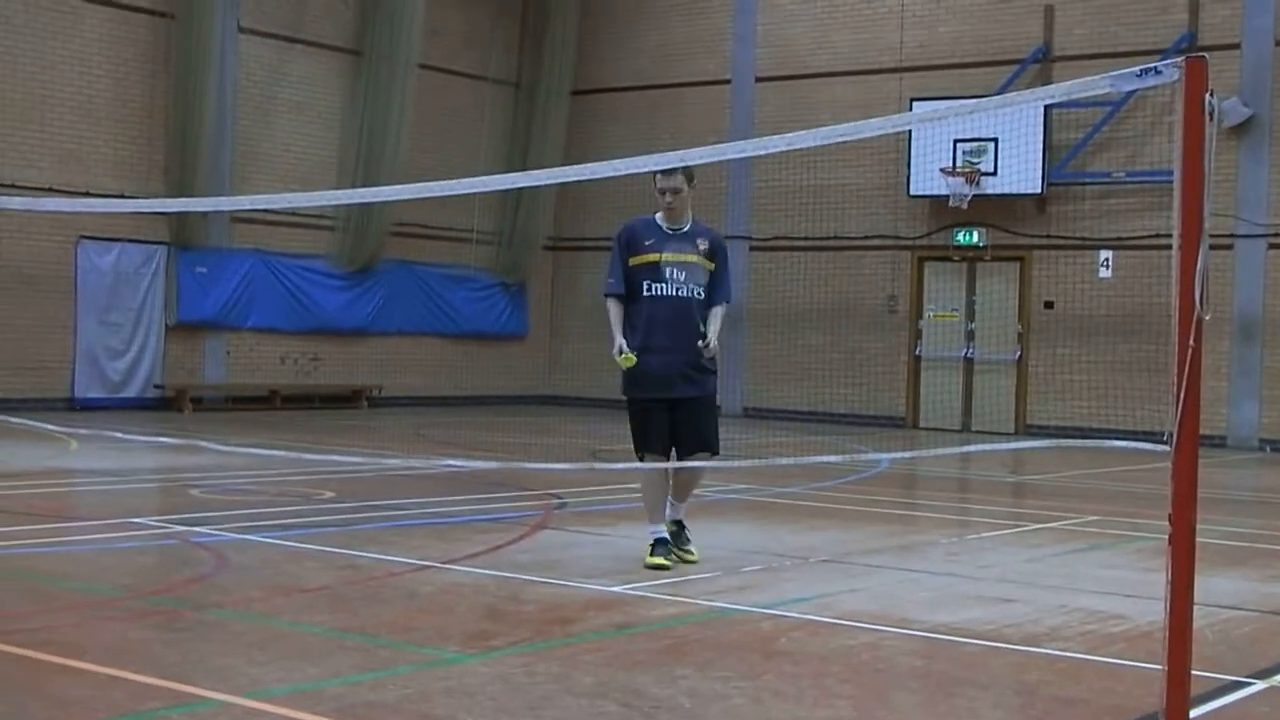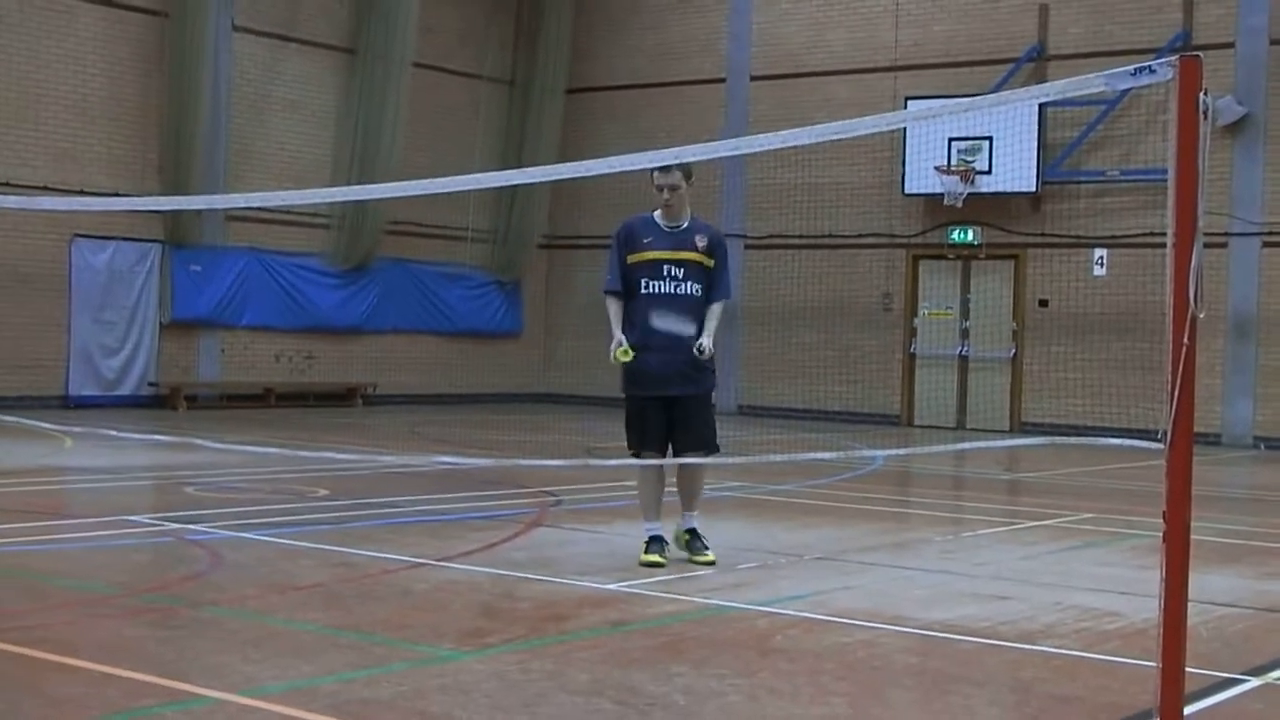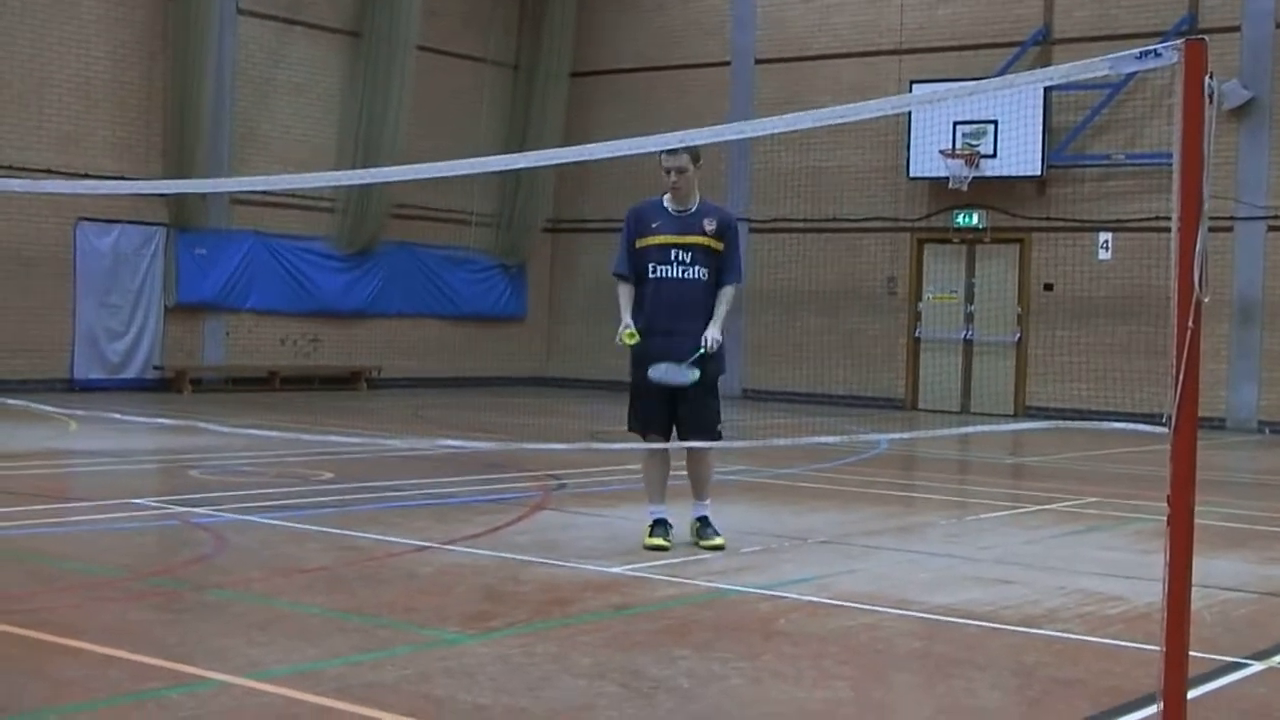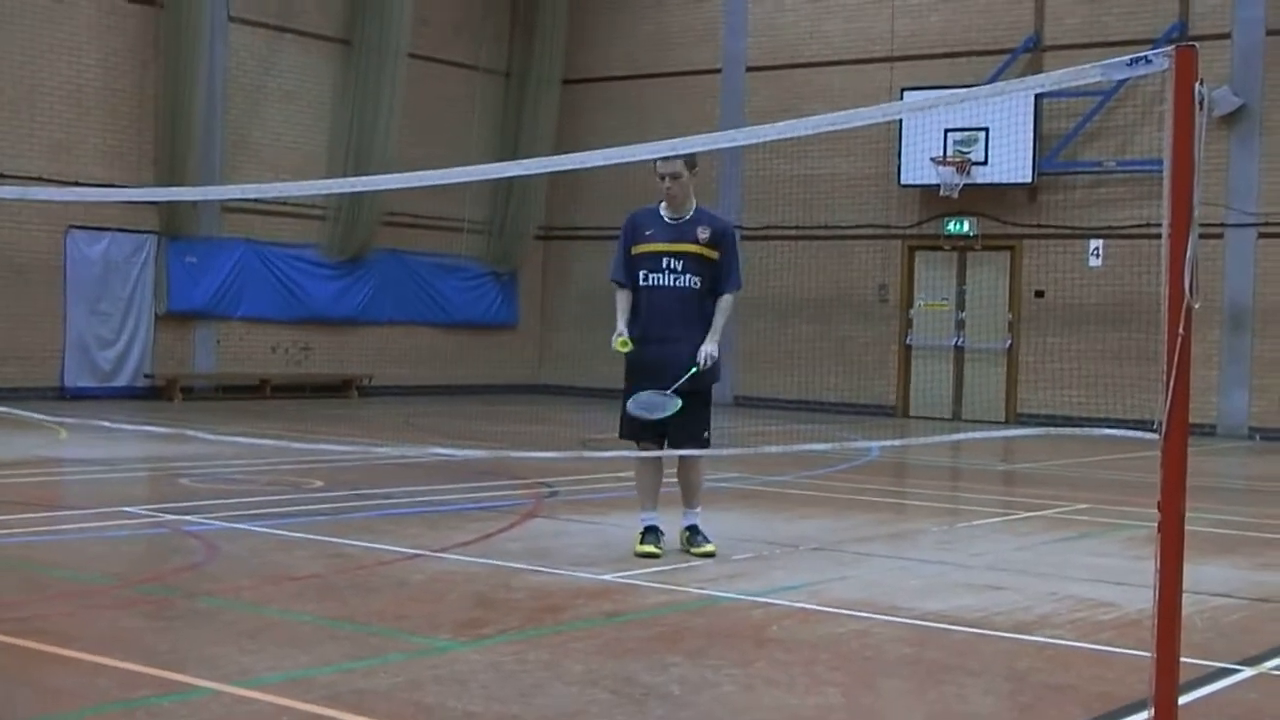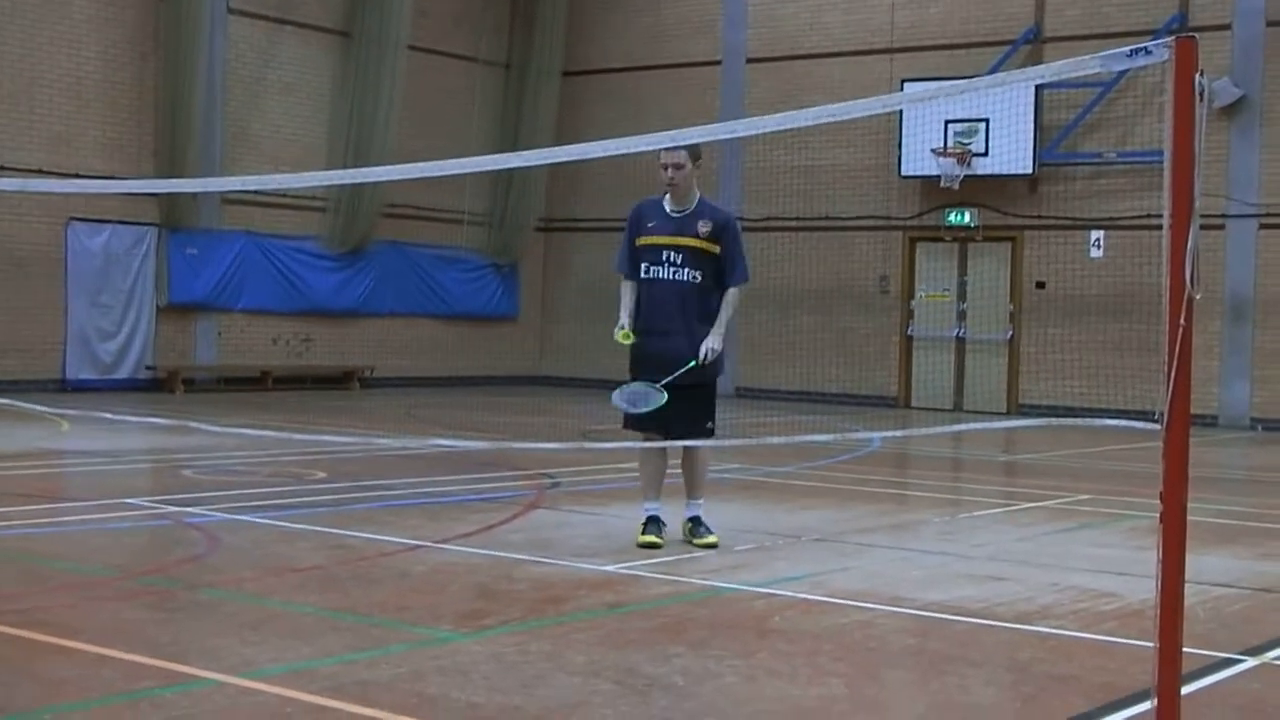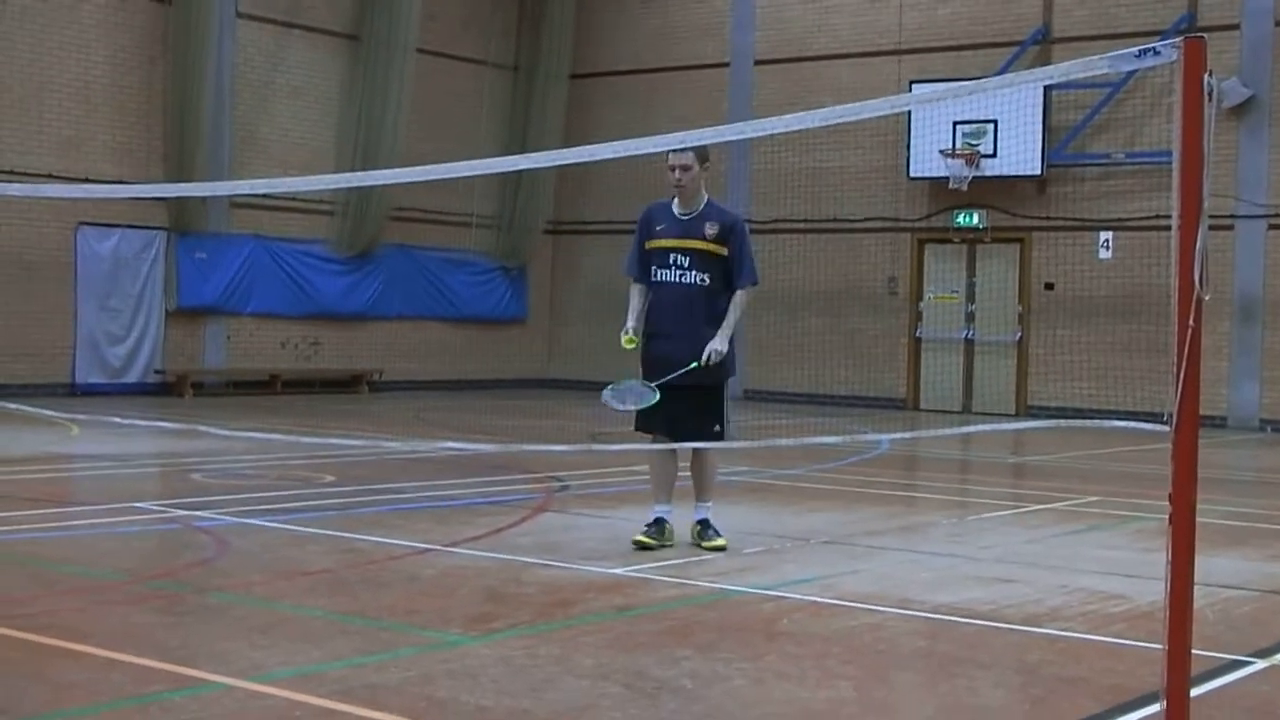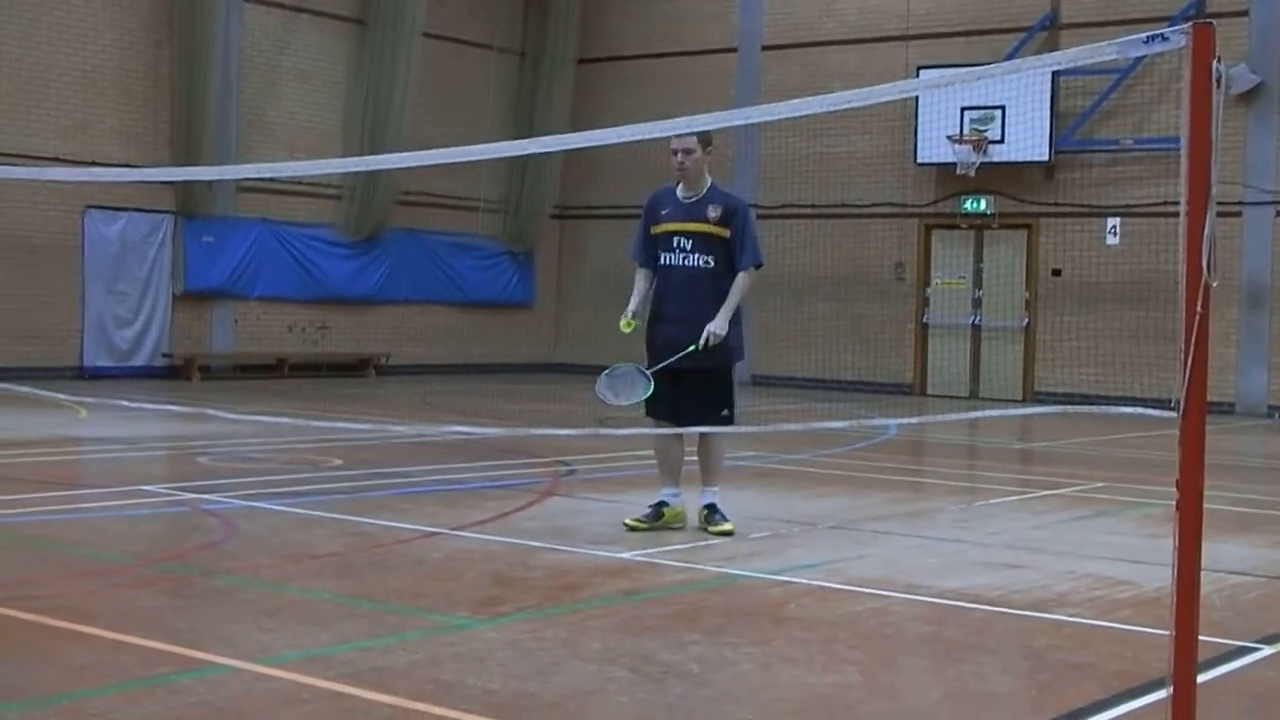
dt=0.1s
person 1, frame 1
left shoulder: (711, 242)
right shoulder: (632, 234)
left elbow: (718, 301)
right elbow: (615, 295)
left wrist: (713, 335)
right wrist: (618, 337)
left hip: (694, 369)
right hip: (646, 367)
left knee: (700, 452)
right knee: (653, 454)
left ankle: (676, 516)
right ankle: (658, 537)
person 1, frame 2
left shoulder: (710, 239)
right shoulder: (631, 232)
left elbow: (717, 297)
right elbow: (614, 292)
left wrist: (708, 335)
right wrist: (617, 333)
left hip: (692, 367)
right hip: (644, 364)
left knee: (696, 451)
right knee: (649, 452)
left ankle: (689, 528)
right ankle: (653, 535)
person 1, frame 3
left shoulder: (721, 221)
right shoulder: (640, 216)
left elbow: (728, 282)
right elbow: (626, 277)
left wrist: (716, 325)
right wrist: (626, 318)
left hip: (698, 350)
right hip: (651, 349)
left knee: (702, 436)
right knee: (653, 435)
left ankle: (702, 517)
right ankle: (657, 519)
person 1, frame 4
left shoulder: (717, 229)
right shoulder: (637, 224)
left elbow: (727, 291)
right elbow: (623, 284)
left wrist: (713, 338)
right wrist: (622, 325)
left hip: (693, 359)
right hip: (645, 357)
left knee: (692, 445)
right knee: (647, 443)
left ankle: (692, 525)
right ankle: (649, 526)
person 1, frame 5
left shoulder: (720, 221)
right shoulder: (641, 215)
left elbow: (734, 285)
right elbow: (630, 276)
left wrist: (718, 334)
right wrist: (625, 317)
left hip: (696, 350)
right hip: (649, 348)
left knee: (695, 436)
right knee: (650, 432)
left ankle: (694, 517)
right ankle: (652, 517)
person 1, frame 6
left shoulder: (727, 223)
right shoulder: (651, 218)
left elbow: (742, 287)
right elbow: (639, 279)
left wrist: (724, 335)
right wrist: (632, 320)
left hip: (705, 352)
right hip: (658, 350)
left knee: (704, 438)
right knee: (659, 434)
left ankle: (703, 519)
right ankle: (660, 519)
person 1, frame 7
left shoulder: (731, 206)
right shoulder: (657, 203)
left elbow: (747, 269)
right elbow: (646, 264)
left wrist: (723, 317)
right wrist: (636, 302)
left hip: (710, 336)
right hip: (664, 334)
left knee: (712, 421)
right knee: (663, 418)
left ankle: (710, 504)
right ankle: (669, 503)
